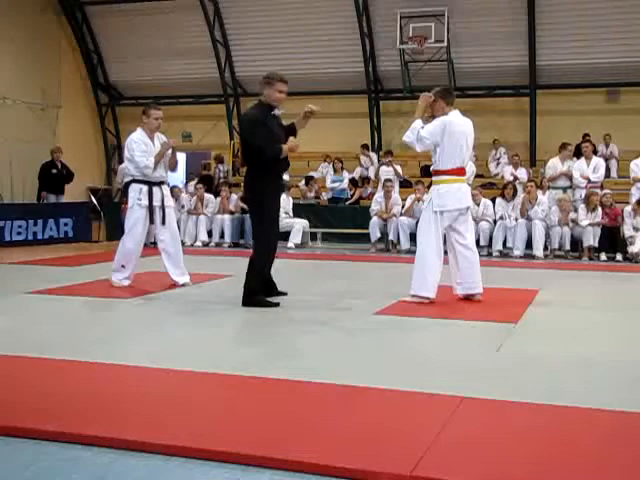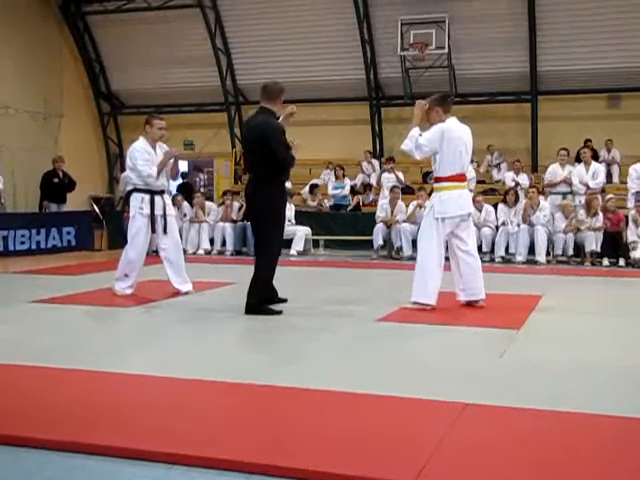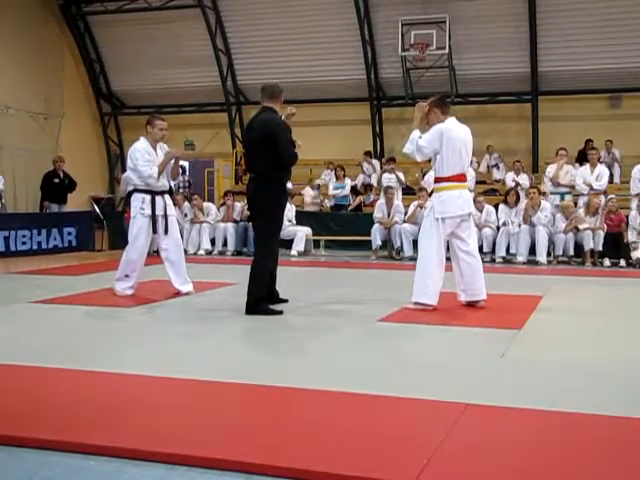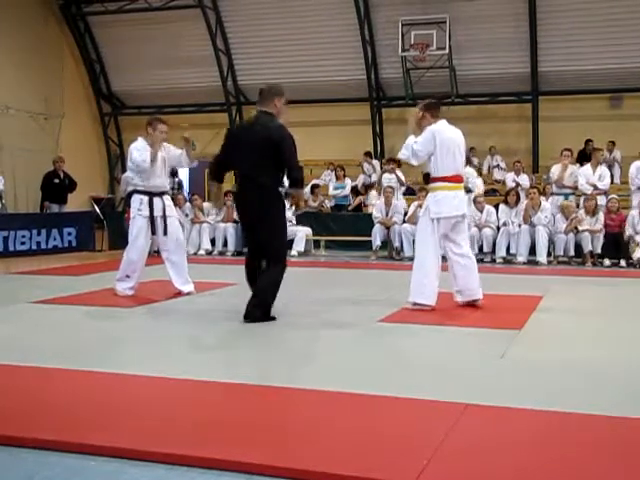
dt=0.7s
person 1, frame 1
left shoulder: (270, 115)
right shoulder: (254, 117)
left elbow: (284, 133)
right elbow: (268, 153)
left wrist: (305, 117)
right wrist: (290, 147)
left hip: (266, 182)
right hip: (262, 184)
left knee: (267, 236)
right knee: (266, 238)
left ankle: (266, 285)
right ankle: (252, 293)
person 1, frame 2
left shoulder: (252, 122)
right shoulder: (271, 126)
right elbow: (285, 162)
left wrist: (283, 119)
right wrist: (291, 151)
left hip: (256, 188)
right hip: (269, 191)
left knee: (265, 244)
right knee: (270, 247)
left ankle: (267, 293)
right ankle: (255, 302)
person 1, frame 3
left shoulder: (253, 123)
right shoulder: (277, 124)
right elbow: (288, 158)
right wrist: (294, 151)
left hip: (257, 187)
right hip: (271, 189)
left knee: (267, 242)
right knee: (266, 245)
left ankle: (268, 293)
right ankle: (255, 301)
person 1, frame 4
left shoulder: (238, 130)
right shoulder: (280, 132)
left elbow: (218, 166)
right elbow: (294, 172)
left wrist: (216, 193)
right wrist: (297, 193)
left hip: (243, 197)
right hip: (267, 198)
left knee: (255, 249)
right knee: (276, 257)
left ankle: (260, 293)
right ankle: (258, 308)
person 2, frame 1
left shoulder: (444, 123)
right shoulder: (466, 123)
left elbow: (414, 140)
left wrist: (420, 110)
right wrist: (425, 113)
left hip: (444, 191)
right hip: (460, 189)
left knee: (429, 241)
right knee: (463, 241)
left ankle: (423, 291)
right ankle: (472, 289)
person 2, frame 2
left shoulder: (442, 130)
right shoulder: (465, 130)
left elbow: (413, 148)
left wrist: (417, 119)
right wrist: (423, 121)
left hip: (445, 198)
right hip: (461, 196)
left knee: (429, 247)
right knee: (465, 247)
left ankle: (424, 298)
right ankle: (475, 295)
person 2, frame 3
left shoulder: (441, 130)
right shoulder: (464, 130)
left elbow: (416, 151)
left wrist: (416, 121)
right wrist: (422, 123)
left hip: (445, 197)
right hip: (462, 195)
left knee: (431, 247)
right knee: (466, 247)
left ankle: (425, 298)
right ankle: (475, 295)
person 2, frame 4
left shoulder: (433, 132)
right shoulder: (456, 132)
left elbow: (412, 156)
left wrist: (413, 130)
right wrist: (419, 132)
left hip: (440, 197)
right hip: (458, 196)
left knee: (427, 248)
right knee: (459, 248)
left ankle: (423, 299)
right ankle: (472, 294)
person 3, frame 1
left shoulder: (161, 138)
right shoulder: (135, 139)
left elbow: (172, 167)
right elbow: (146, 168)
left wrist: (173, 151)
right wrist: (163, 151)
left hip: (161, 191)
right hip: (141, 192)
left knee: (171, 235)
right knee: (133, 237)
left ankle: (180, 276)
right ankle: (119, 277)
person 3, frame 2
left shoulder: (163, 148)
right shoulder: (137, 149)
left elbow: (173, 176)
right elbow: (149, 177)
left wrist: (175, 160)
right wrist: (165, 159)
left hip: (162, 200)
right hip: (143, 201)
left knee: (173, 243)
right knee: (136, 246)
left ankle: (182, 284)
right ankle: (122, 285)
person 3, frame 3
left shoulder: (163, 148)
right shoulder: (138, 149)
left elbow: (173, 177)
right elbow: (150, 177)
left wrist: (176, 161)
right wrist: (166, 159)
left hip: (163, 200)
right hip: (144, 201)
left knee: (173, 244)
right knee: (137, 246)
left ankle: (183, 284)
right ankle: (123, 285)
person 3, frame 4
left shoulder: (165, 148)
right shoulder: (136, 147)
left elbow: (188, 162)
right elbow: (146, 164)
left wrist: (187, 146)
right wrist: (157, 144)
left hip: (163, 201)
right hip: (143, 203)
left knee: (176, 243)
right knee: (137, 247)
left ankle: (184, 284)
right ankle: (123, 286)
